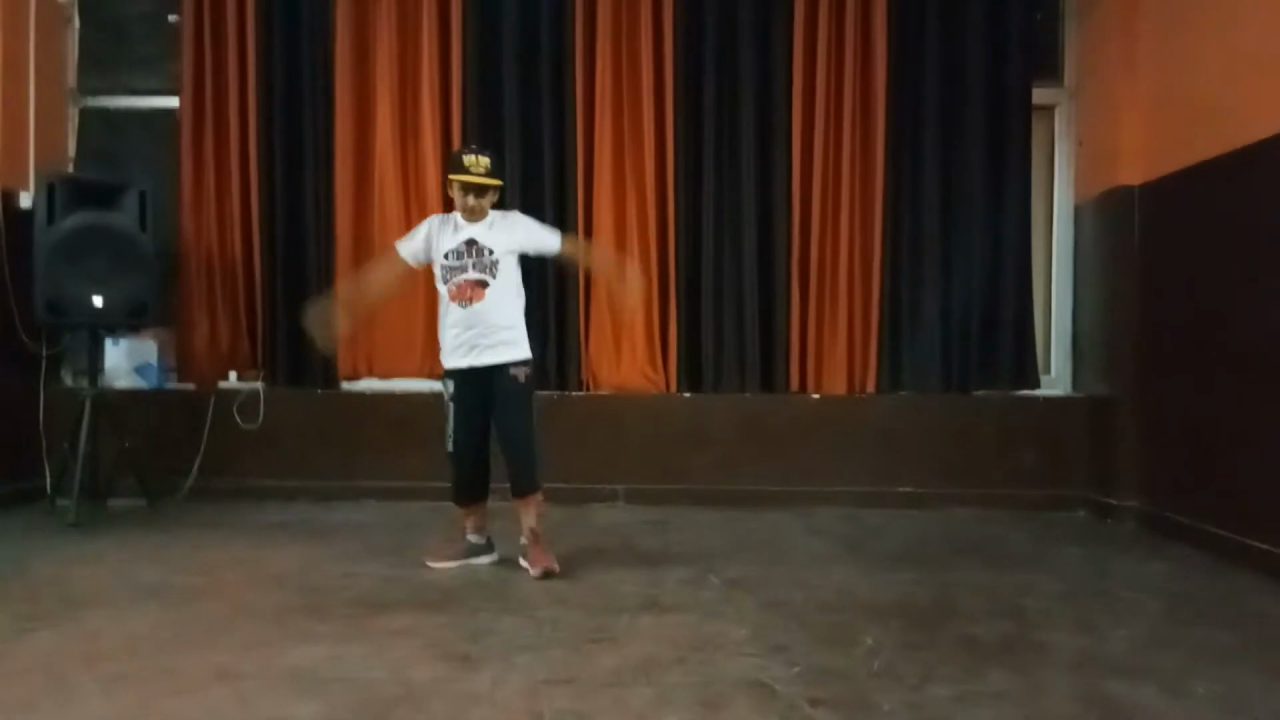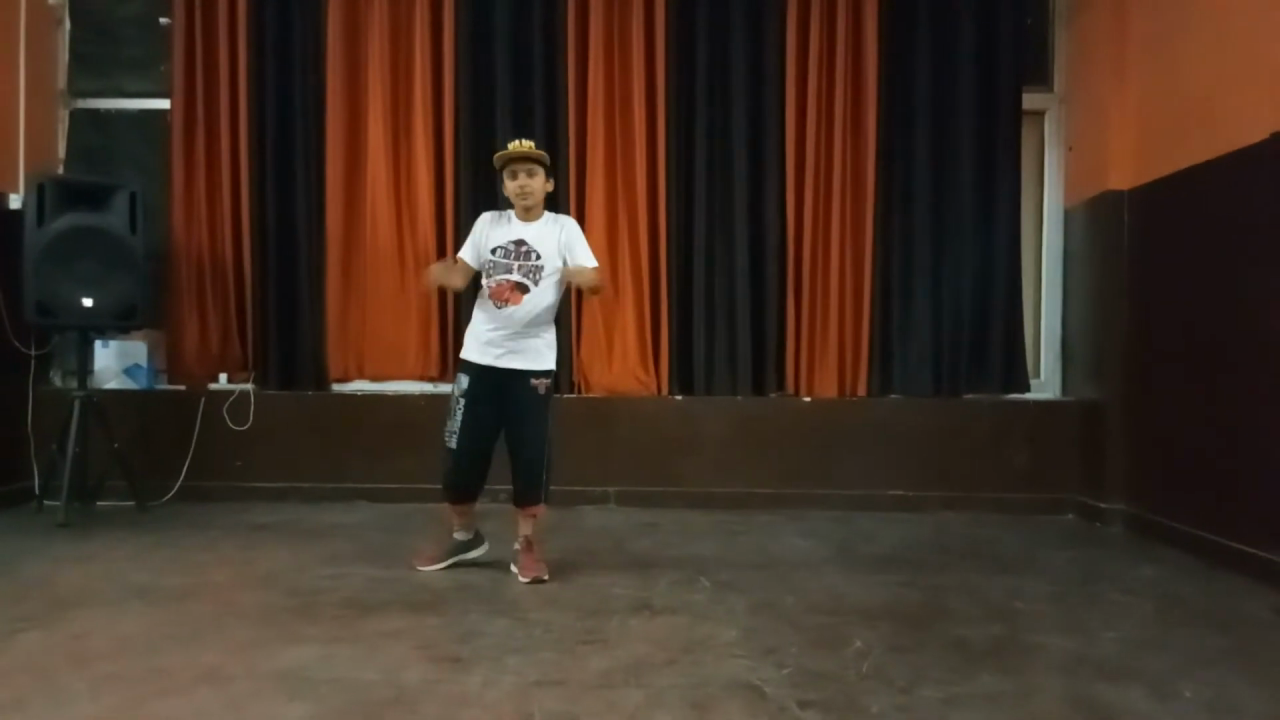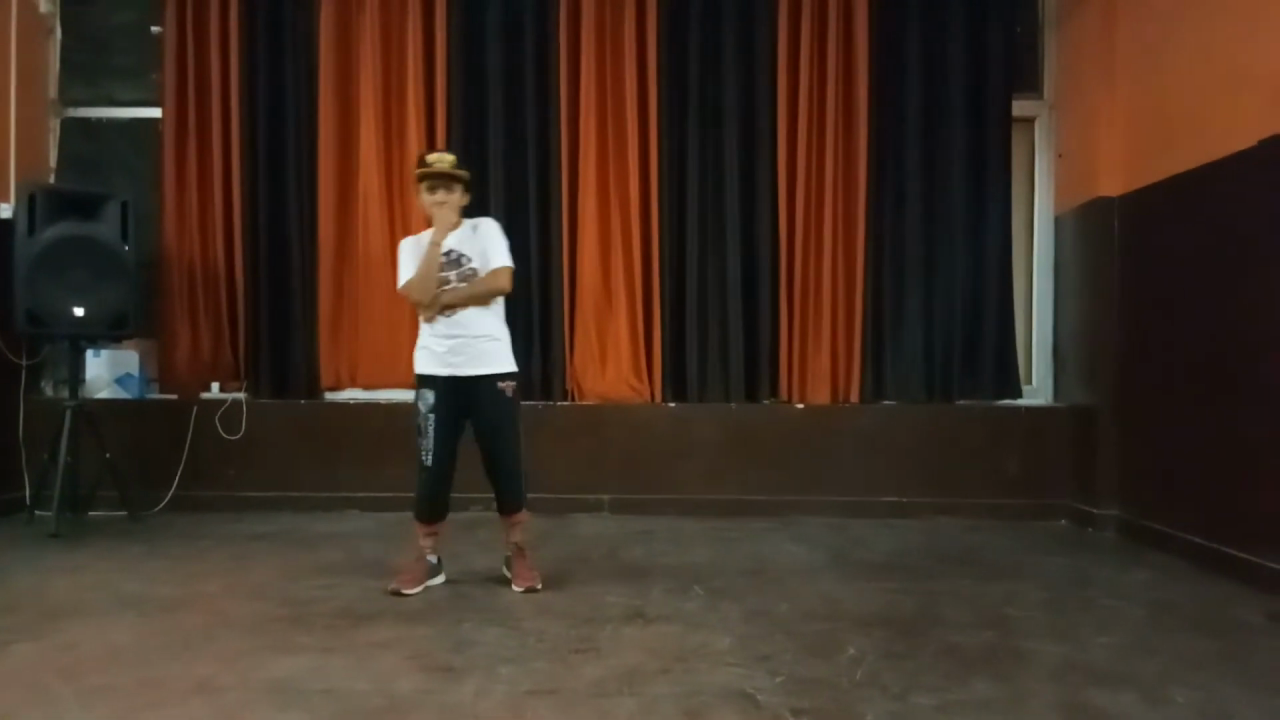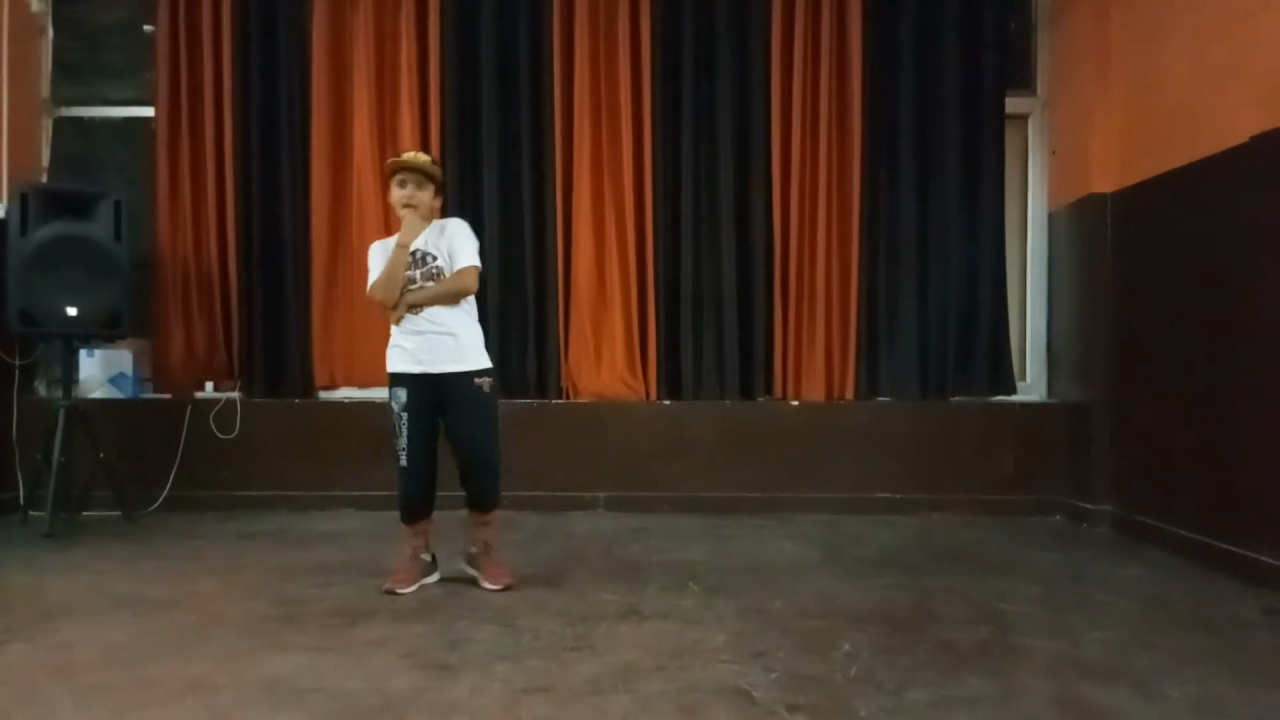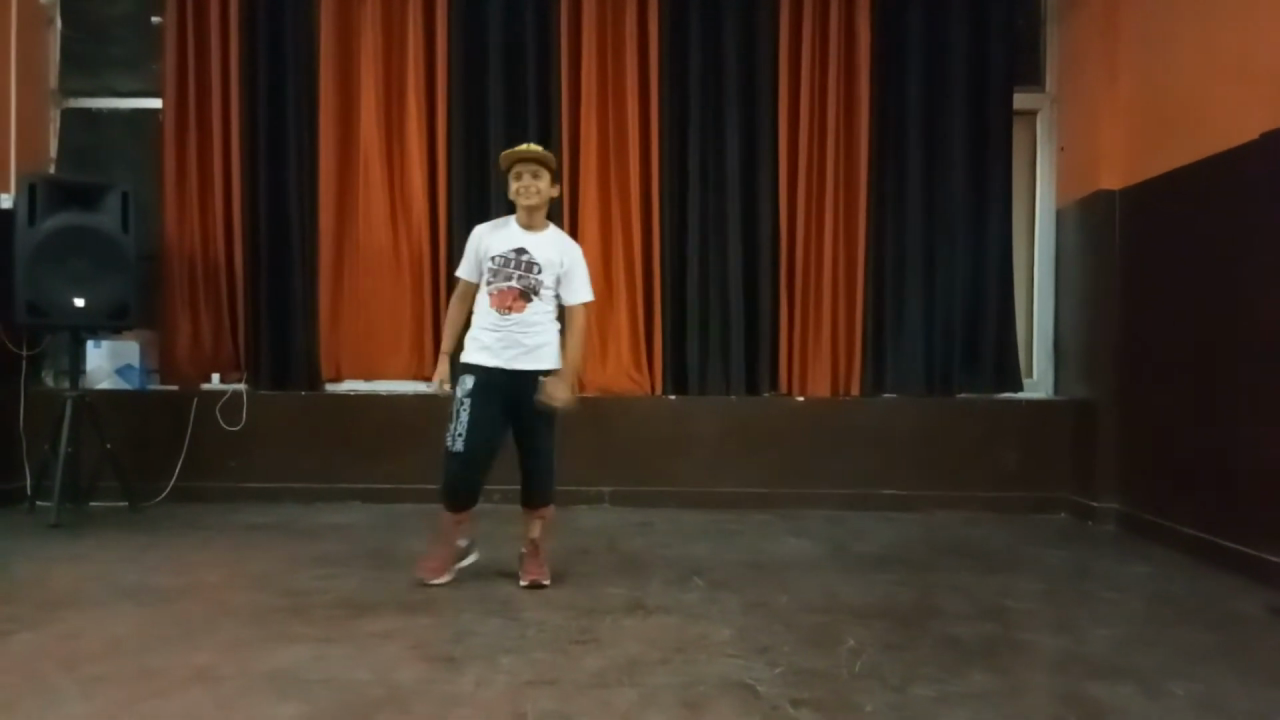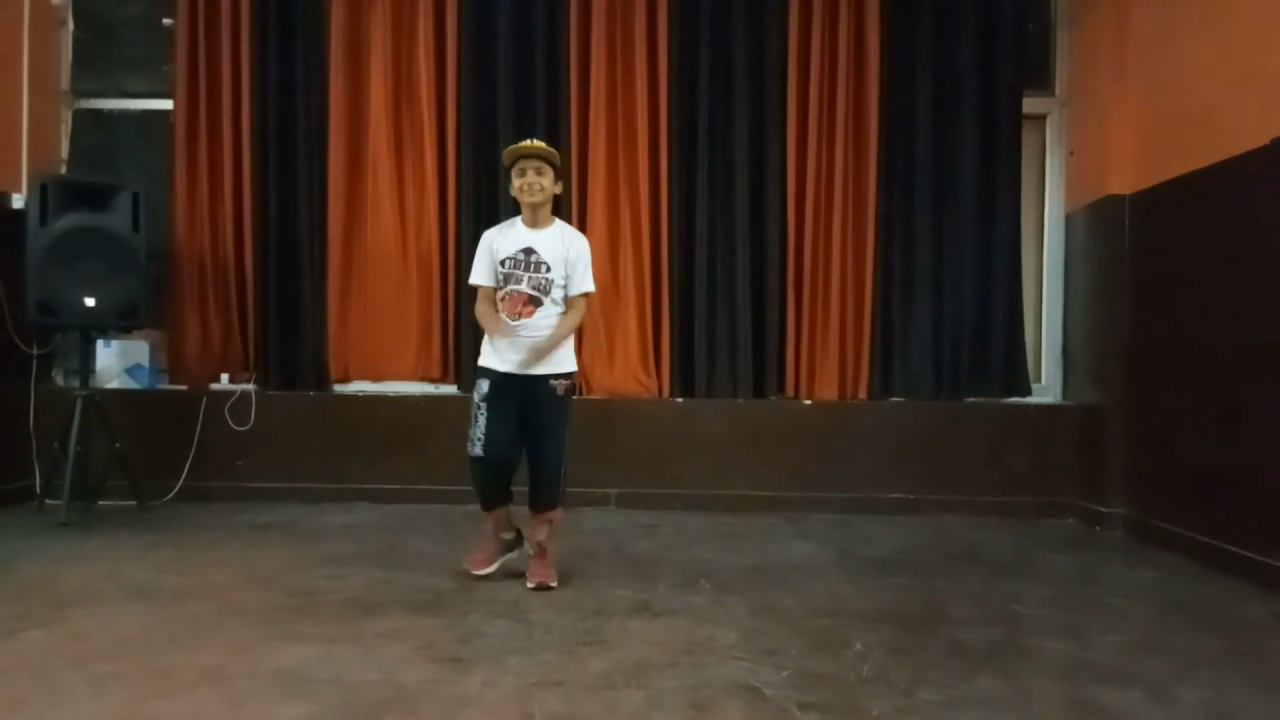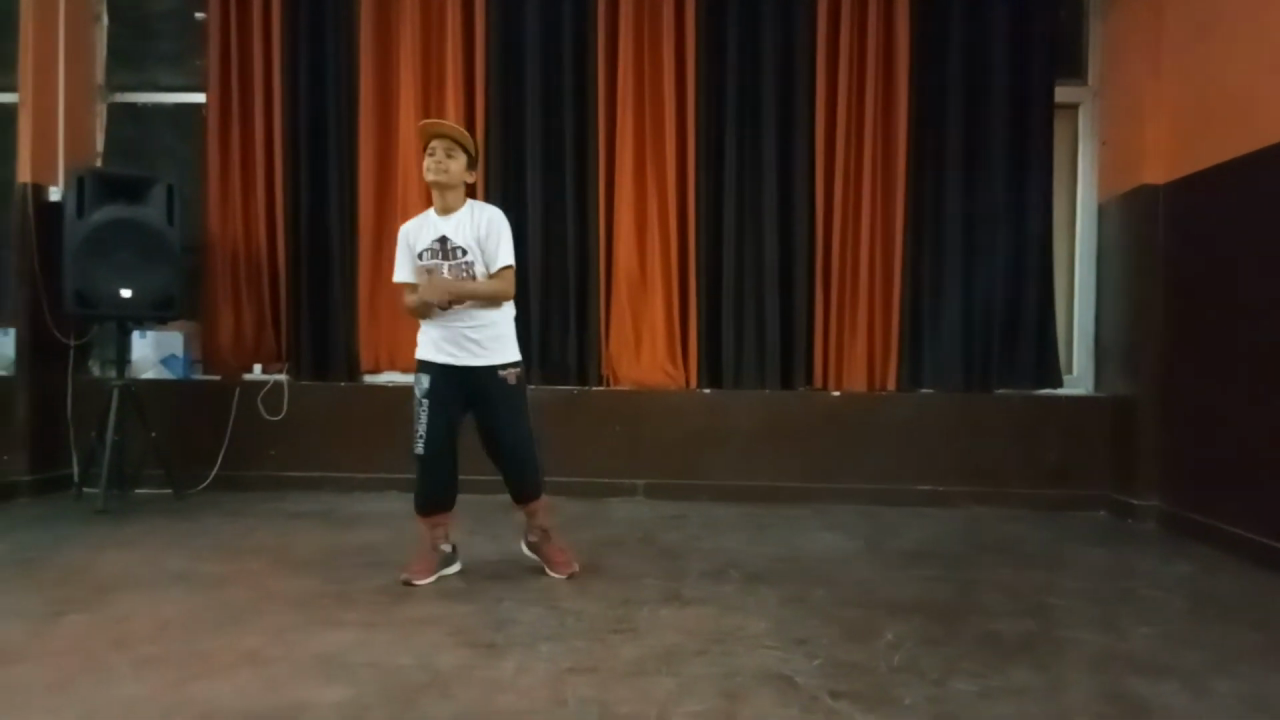
dt=0.7s
person 1, frame 1
left shoulder: (515, 224)
right shoulder: (435, 228)
left elbow: (567, 247)
right elbow: (393, 267)
left wrist: (616, 271)
right wrist: (346, 303)
left hip: (509, 358)
right hip: (459, 362)
left knee: (520, 448)
right knee: (464, 454)
left ankle: (533, 541)
right ankle: (475, 537)
person 1, frame 2
left shoulder: (564, 228)
right shoulder: (489, 224)
left elbow: (593, 278)
right elbow: (460, 278)
left wrist: (578, 274)
right wrist: (446, 274)
left hip: (532, 362)
right hip: (479, 357)
left knee: (530, 456)
right knee: (463, 450)
left ankle: (526, 546)
right ankle: (463, 535)
person 1, frame 3
left shoulder: (486, 228)
right shoulder: (412, 245)
left elbow: (500, 282)
right elbow: (419, 297)
left wrist: (444, 298)
right wrist: (437, 237)
left hip: (492, 366)
right hip: (437, 369)
left knee: (505, 463)
right knee: (433, 466)
left ankle: (517, 553)
right ankle: (428, 557)
person 1, frame 4
left shoulder: (456, 230)
right shoulder: (381, 250)
left elbow: (466, 283)
right elbow: (382, 297)
left wrist: (409, 298)
right wrist: (403, 242)
left hip: (466, 365)
right hip: (411, 369)
left knee: (481, 458)
right knee: (414, 465)
left ankle: (481, 549)
right ankle: (420, 557)
person 1, frame 5
left shoulder: (566, 248)
right shoulder: (484, 234)
left elbow: (576, 317)
right elbow: (462, 297)
left wrist: (565, 377)
right wrist: (444, 357)
left hip: (538, 368)
right hip: (481, 362)
left knee: (537, 461)
right knee: (464, 455)
left ankle: (533, 550)
right ankle: (454, 542)
person 1, frame 6
left shoulder: (573, 241)
right shoulder: (493, 239)
left elbow: (577, 310)
right elbow: (484, 305)
left wrist: (549, 341)
right wrist: (493, 323)
left hip: (551, 370)
right hip: (497, 365)
left knee: (547, 463)
right knee: (488, 455)
left ankle: (540, 549)
right ankle: (503, 535)
person 1, frame 7
left shoulder: (489, 219)
right shoulder: (411, 231)
left elbow: (505, 288)
right elbow: (408, 302)
left wrist: (455, 288)
right wrist: (425, 297)
left hip: (495, 359)
right hip: (437, 360)
left knee: (514, 451)
right knee: (432, 455)
left ankle: (540, 536)
right ankle: (438, 547)
